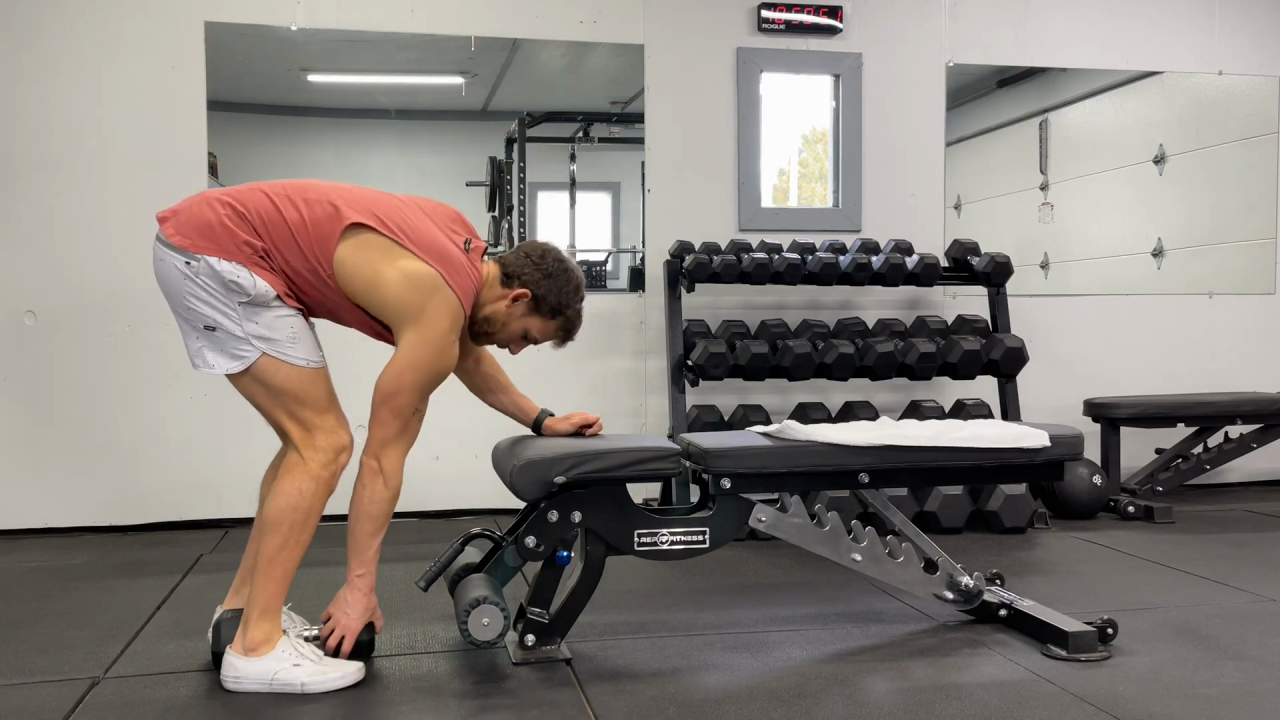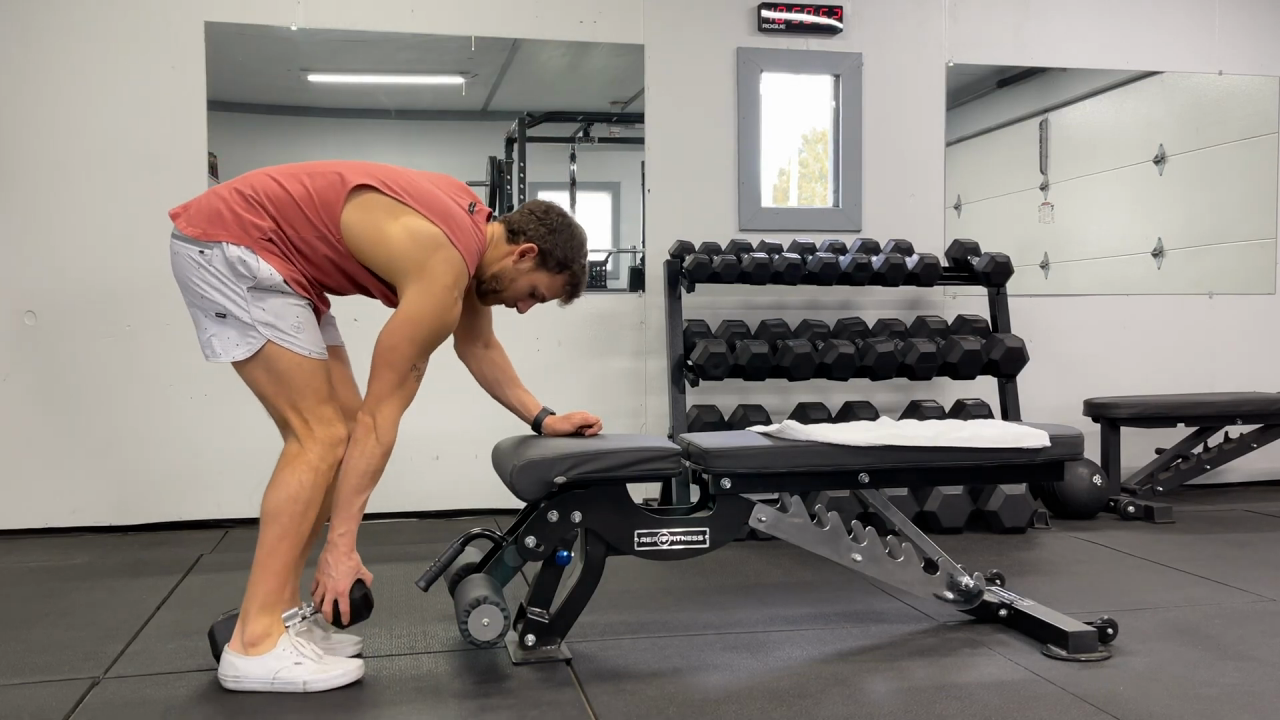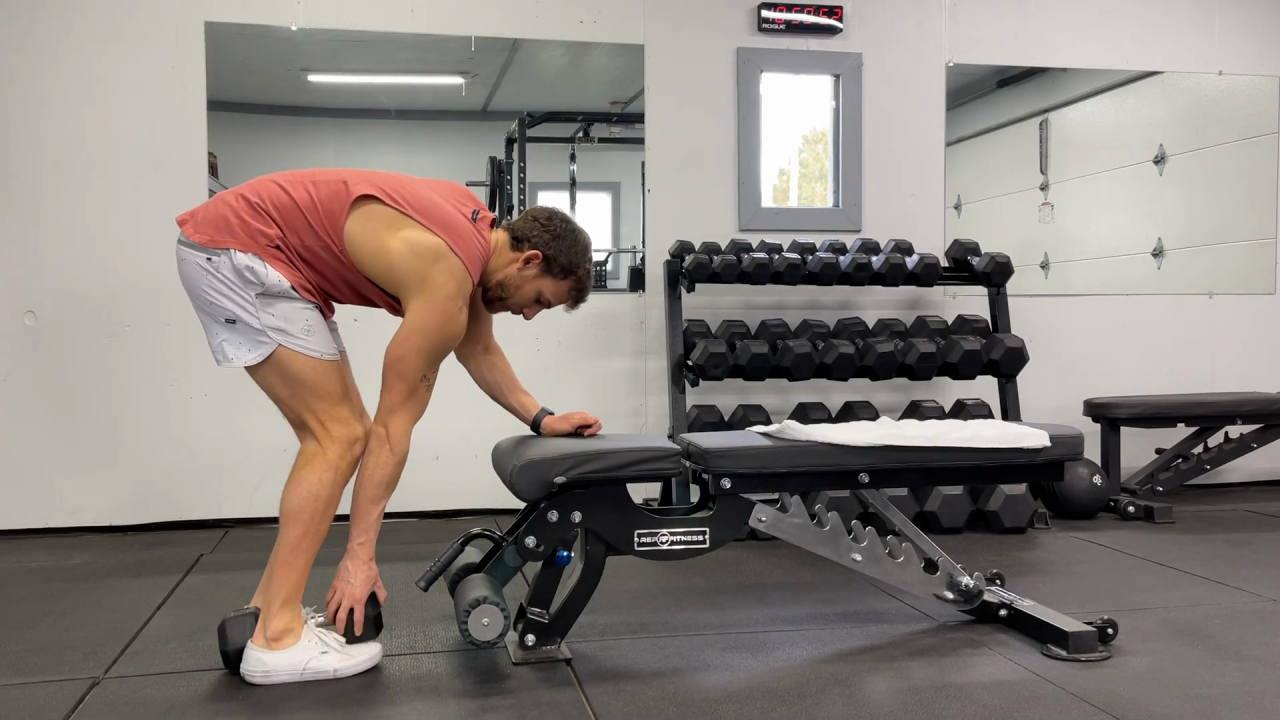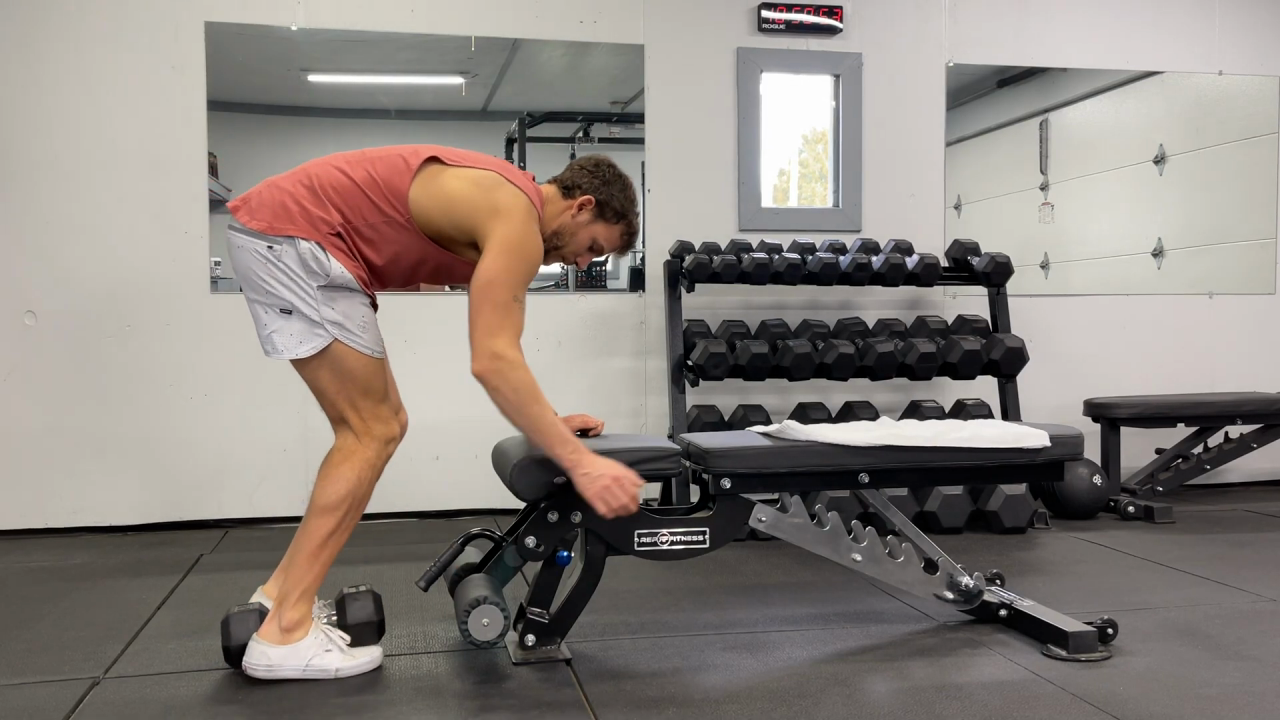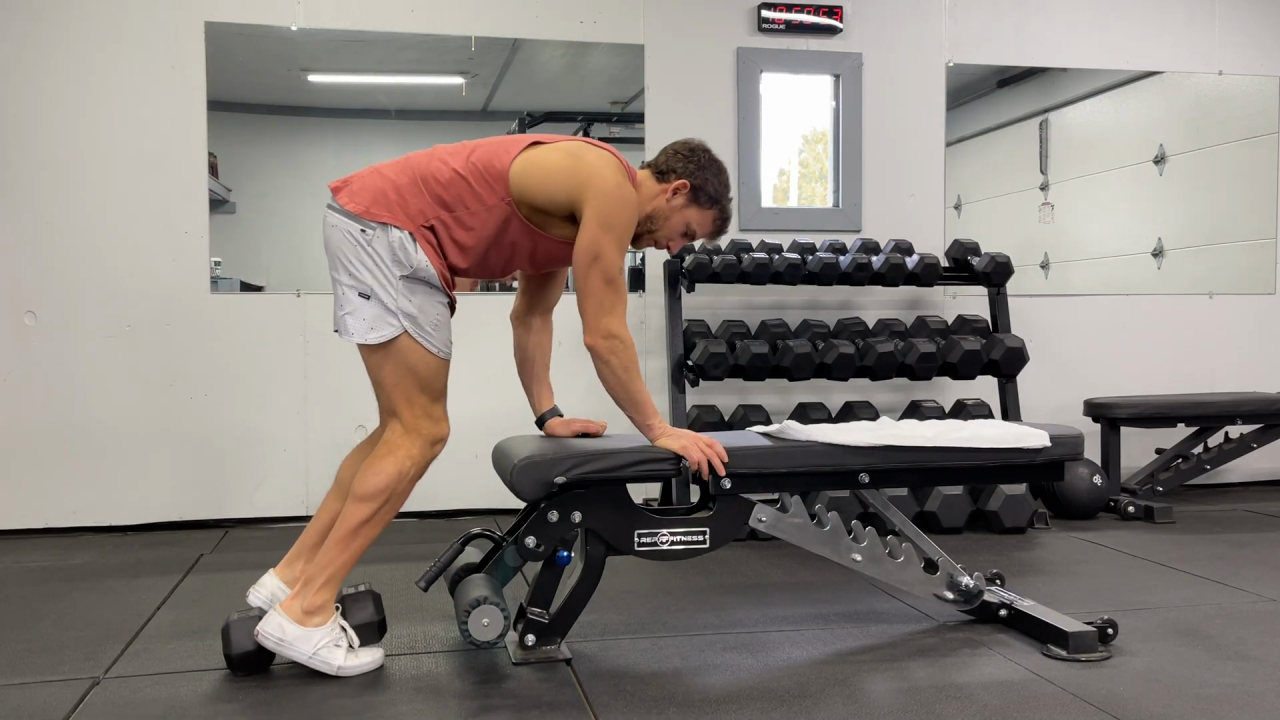
dt=0.5s
person 1, frame 1
left shoulder: (462, 249)
right shoulder: (436, 317)
left elbow: (471, 358)
right elbow: (383, 458)
left wrist: (541, 420)
right wrist: (359, 587)
left hip: (215, 243)
right hip: (215, 253)
left knee: (312, 437)
right knee: (323, 445)
left ankle: (243, 607)
right ankle: (256, 647)
person 1, frame 2
left shoulder: (471, 224)
right shoulder: (441, 274)
left elbow: (477, 344)
right elbow: (381, 415)
left wrist: (541, 418)
right wrist: (340, 544)
left hip: (256, 248)
right hip: (229, 243)
left knee: (340, 427)
right knee: (321, 438)
left ankle: (271, 607)
right ankle: (256, 641)
person 1, frame 3
left shoulder: (476, 230)
right shoulder: (445, 286)
left elbow: (478, 349)
right elbow: (393, 427)
left wrist: (540, 418)
right wrist: (360, 556)
left hip: (249, 248)
right hip: (237, 249)
left knee: (341, 431)
right knee: (337, 436)
left ankle: (268, 608)
right ankle: (277, 639)
person 1, frame 4
left shoulder: (501, 207)
right shoulder: (518, 220)
left elbow: (497, 339)
right elbow: (494, 361)
left wrist: (549, 421)
right wrist: (576, 460)
left hip: (280, 237)
right hip: (293, 237)
left knee: (386, 425)
right knee: (371, 435)
left ankle: (284, 590)
right ankle: (285, 634)
person 1, frame 5
left shoulder: (580, 203)
right shoulder: (614, 190)
left elbow: (532, 317)
right elbow: (604, 335)
left wrist: (547, 415)
right wrist: (658, 430)
left hip: (373, 225)
right hip: (383, 226)
left knee: (405, 429)
right knee: (420, 433)
left ankle: (291, 578)
right ankle: (306, 615)
